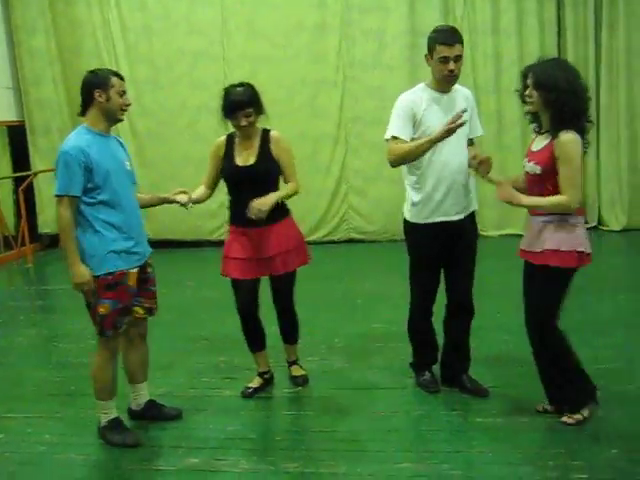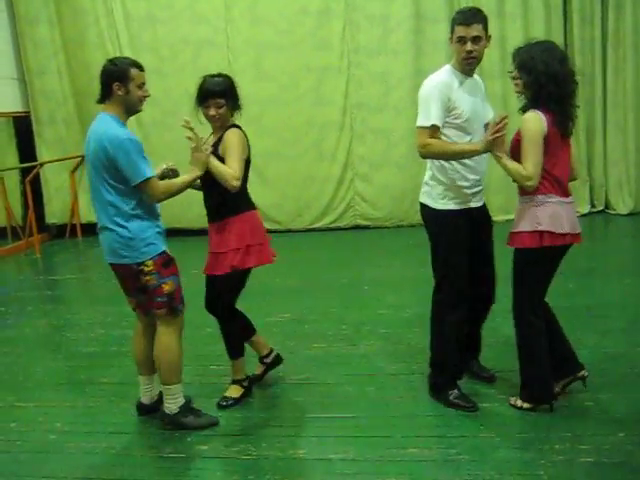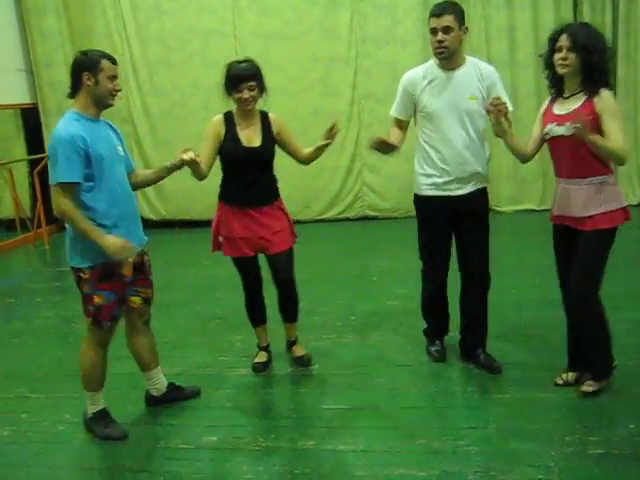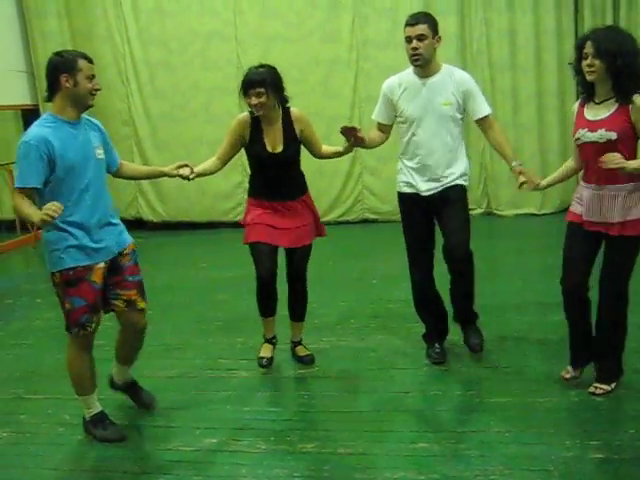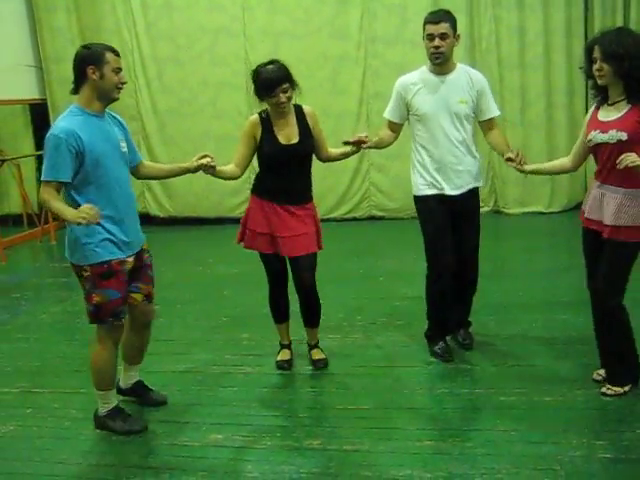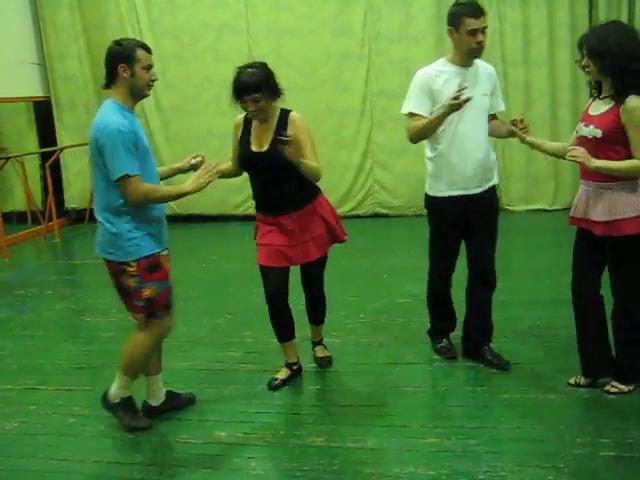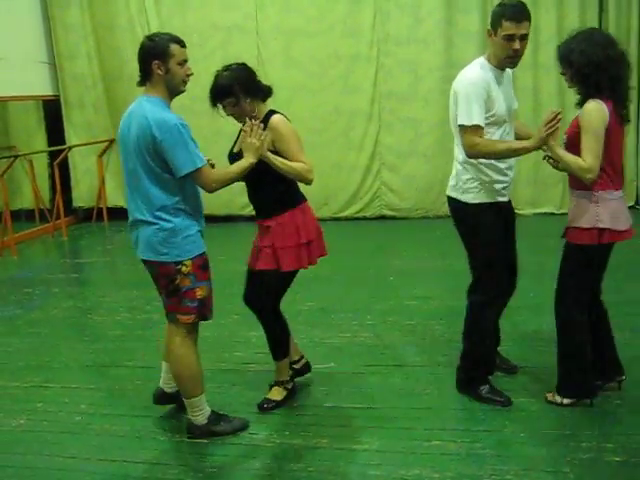
dt=0.7s
person 1, frame 1
left shoulder: (116, 144)
right shoulder: (75, 149)
right elbow: (65, 211)
left wrist: (165, 198)
right wrist: (75, 264)
left hip: (137, 256)
right hip: (105, 265)
left knee: (138, 331)
right knee: (110, 342)
left ankle: (141, 402)
right ankle: (108, 420)
person 1, frame 2
left shoulder: (104, 129)
right shoulder: (118, 137)
right elbow: (156, 192)
left wrist: (158, 173)
right wrist: (194, 172)
left hip: (124, 244)
right hip: (141, 246)
left knee: (147, 321)
right knee: (171, 321)
left ankle: (149, 397)
right ankle: (174, 408)
person 1, frame 3
left shoulder: (108, 129)
right shoulder: (69, 135)
left elbow: (131, 178)
right elbow: (61, 199)
left wrist: (171, 167)
right wrist: (101, 238)
left hip: (132, 246)
right hip: (98, 256)
left knee: (140, 318)
right knee: (100, 333)
left ankle: (158, 389)
right ankle: (94, 411)
person 1, frame 4
left shoulder: (93, 128)
right shoulder: (39, 139)
left elbow: (117, 168)
right elbow: (20, 195)
left wrist: (163, 171)
right wrist: (38, 216)
left hip: (116, 242)
right hip: (73, 255)
left knee: (136, 320)
right knee: (82, 336)
left ankle: (122, 377)
right ankle: (92, 413)
person 1, frame 5
left shoulder: (115, 123)
right shoulder: (66, 131)
left elbow: (139, 168)
right elbow: (47, 193)
left wrist: (187, 168)
right wrist: (73, 215)
left hip: (131, 241)
right hip: (97, 250)
left knee: (143, 313)
right knee: (110, 330)
left ankle: (128, 380)
right ankle: (106, 410)
person 1, frame 6
left shoulder: (125, 118)
right shoulder: (114, 125)
right elbow: (134, 191)
left wrist: (180, 167)
right wrist: (188, 187)
left hip: (145, 240)
right hip: (130, 244)
left knee: (152, 322)
right knee: (157, 323)
left ankle: (155, 397)
right ankle: (118, 394)
person 1, frame 7
left shoulder: (134, 115)
right shoulder: (166, 122)
right elbow: (209, 181)
left wrist: (196, 163)
right wrist: (250, 158)
left hip: (153, 236)
right hip: (175, 241)
left knee: (180, 318)
right knee: (186, 328)
left ankle: (168, 384)
right ankle: (200, 418)
person 2, frame 1
left shoulder: (467, 97)
right shoulder: (409, 102)
right elbow: (394, 156)
left wrist: (477, 160)
right wrist: (438, 136)
left hip: (463, 216)
right hip: (424, 219)
left knee: (462, 300)
right knee: (423, 297)
left ankle: (456, 369)
right ankle: (423, 365)
person 2, frame 2
left shoulder: (477, 84)
right shoulder: (437, 85)
right elbow: (425, 145)
right wrist: (477, 148)
left hip: (474, 203)
right hip: (445, 206)
left knee: (483, 288)
right knee: (452, 292)
left ankle: (466, 356)
right ankle: (442, 380)
person 2, frame 3
left shoulder: (485, 74)
right shoulder: (414, 79)
right elbow: (399, 127)
right wrist: (388, 143)
left hip: (473, 190)
right hip: (430, 191)
left knee: (476, 271)
right knee: (433, 270)
left ankle: (474, 345)
right ankle: (436, 333)
person 2, frame 4
left shoulder: (460, 81)
right shoulder: (393, 86)
left elbow: (488, 126)
right elbow: (381, 132)
left wrist: (514, 164)
right wrist: (362, 140)
left hip: (451, 184)
right hip: (411, 189)
left knee: (458, 252)
right knee: (420, 268)
left ankle: (466, 319)
right ankle: (435, 335)
person 2, frame 5
left shoulder: (474, 80)
right shoulder: (407, 85)
left elbow: (490, 128)
right elbow: (391, 130)
left wrist: (507, 153)
right wrist: (373, 141)
left hip: (467, 188)
right hip: (429, 190)
left knee: (467, 264)
right knee: (440, 264)
left ankle: (459, 322)
right ankle: (438, 333)
person 2, frame 6
left shoulder: (488, 73)
right shoulder: (428, 77)
right elbow: (413, 133)
left wrist: (511, 130)
right wrist: (446, 111)
left hip: (484, 189)
right hip: (444, 192)
left knee: (483, 270)
right knee: (442, 270)
left ankle: (477, 341)
right ankle: (440, 332)
person 2, frame 7
left shoulder: (505, 75)
right shoulder: (473, 80)
right elbow: (473, 145)
left wrist: (538, 138)
right wrist: (530, 144)
left hip: (497, 196)
right hip: (474, 199)
left knee: (505, 278)
right knee: (488, 286)
left ankle: (484, 347)
right ankle: (472, 376)
person 3, frame 1
left shoulder: (567, 140)
right shoulder: (540, 135)
left elbow: (570, 200)
left wrist: (521, 200)
right wrist: (494, 179)
left hip: (561, 240)
right hip: (539, 238)
left knee: (541, 323)
right knee: (541, 322)
left ankle: (581, 394)
right ankle: (564, 397)
person 3, frame 2
left shoulder: (533, 119)
right shoulder: (557, 117)
left elbow: (529, 179)
right elbow: (571, 172)
left wrist: (500, 154)
left hip: (540, 221)
right hip: (560, 218)
left knee: (525, 308)
right knee: (534, 301)
left ankle: (537, 391)
right ankle: (566, 367)
person 3, frame 3
left shoulder: (601, 99)
right shoulder: (549, 104)
left elbow: (620, 155)
right elbow: (525, 153)
left wrist: (588, 136)
right wrist: (501, 126)
left hip: (599, 203)
right hip: (564, 204)
left knee: (584, 288)
right knee: (569, 289)
left ankle: (600, 368)
right ankle: (579, 362)
person 3, frame 4
right shoulder: (580, 107)
right wrist: (543, 183)
right hip: (585, 205)
right knee: (572, 284)
left ankle: (609, 369)
right ankle: (580, 355)
person 3, frame 5
right shoulder: (596, 110)
right elbow: (572, 161)
right wrist: (530, 168)
right hip: (597, 207)
left knee: (608, 294)
right knee: (598, 292)
right ankle: (610, 362)
person 3, frame 6
right shoulder: (594, 101)
right elbow: (571, 148)
left wrist: (594, 162)
right wrist: (529, 140)
right hip: (590, 206)
right knee: (583, 288)
right ankle: (596, 366)
person 3, frame 7
left shoulder: (593, 108)
right shoulder: (607, 106)
left elbow: (588, 170)
left wrist: (554, 148)
right wrist: (561, 160)
left hip: (593, 215)
right hip: (602, 212)
left knee: (569, 301)
right knee: (586, 296)
left ankle: (576, 386)
right ankle: (606, 369)
person 4, frame 1
left shoulder: (274, 140)
right shoulder: (222, 145)
left elbow: (294, 185)
right elbow: (207, 188)
left wrist: (270, 200)
right wrist: (191, 198)
left hip: (277, 232)
right hip: (240, 236)
left knee: (284, 302)
right knee: (246, 307)
left ankle: (293, 361)
right ankle: (263, 372)
person 4, frame 2
left shoulder: (233, 135)
right shoulder: (215, 135)
left elbow: (232, 182)
left hip: (238, 229)
right hip: (224, 230)
left knee: (221, 305)
right knee: (217, 303)
left ankle: (239, 379)
right ankle: (268, 353)
person 4, frame 3
left shoulder: (272, 122)
right shoulder: (219, 124)
left elbow: (302, 157)
right elbow: (203, 171)
left wrist: (324, 144)
right wrist: (192, 165)
left hip: (271, 211)
right hip: (235, 215)
left knee: (285, 279)
right knee: (251, 283)
left ankle: (293, 341)
right ankle: (263, 346)
person 4, frame 4
left shoulder: (296, 118)
right shoulder: (244, 122)
left elbow: (319, 151)
right elbow: (219, 161)
left wrist: (347, 149)
right wrist: (193, 172)
left hip: (297, 207)
right hip: (262, 208)
left knee: (297, 276)
right knee: (265, 276)
left ankle: (297, 341)
right ankle: (268, 339)
person 4, frame 5
left shoulder: (307, 115)
right shoulder: (255, 124)
left elbow: (323, 155)
right elbow: (237, 169)
left wrist: (352, 150)
right wrist: (212, 170)
left hip: (301, 211)
right hip: (265, 211)
left knee: (306, 283)
right knee: (277, 282)
left ankle: (314, 342)
right ankle: (285, 343)
person 4, frame 6
left shoulder: (293, 121)
right shoulder: (241, 125)
left elbow: (315, 174)
right elbow: (236, 167)
left wrist: (295, 158)
left hip: (308, 216)
right hip: (270, 222)
left knee: (313, 285)
right knee: (274, 294)
left ankle: (318, 341)
right ankle: (291, 362)
person 4, frame 7
left shoulder: (276, 123)
right shoulder: (248, 125)
left elbow: (306, 174)
left wrist: (264, 153)
left hip: (289, 225)
right hip: (269, 225)
left knee: (265, 302)
right knee: (255, 298)
left ankle: (285, 381)
right ankle: (296, 358)
